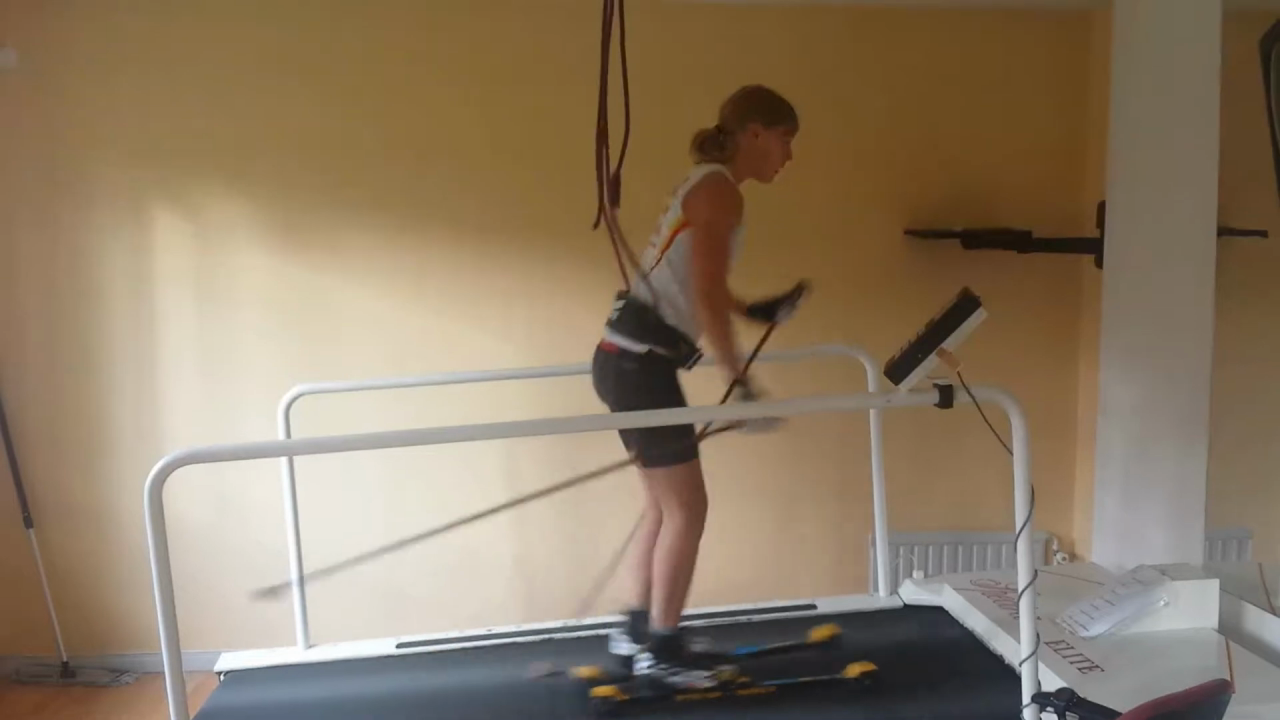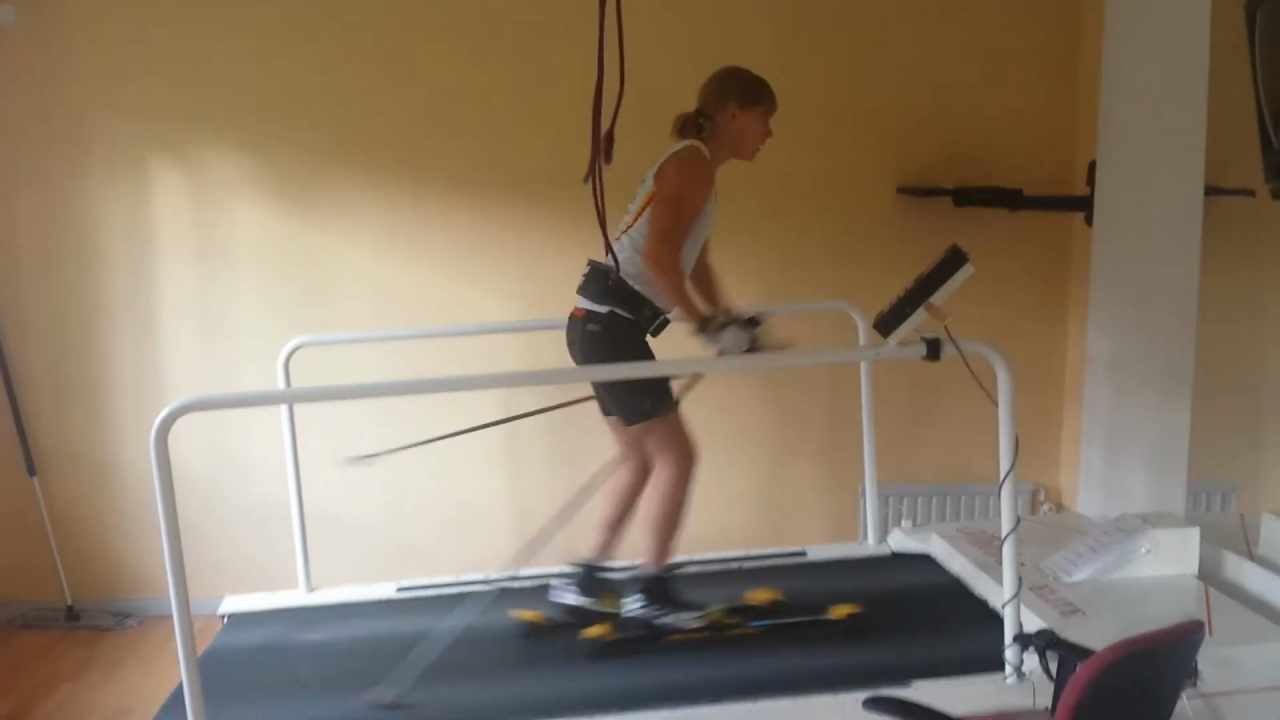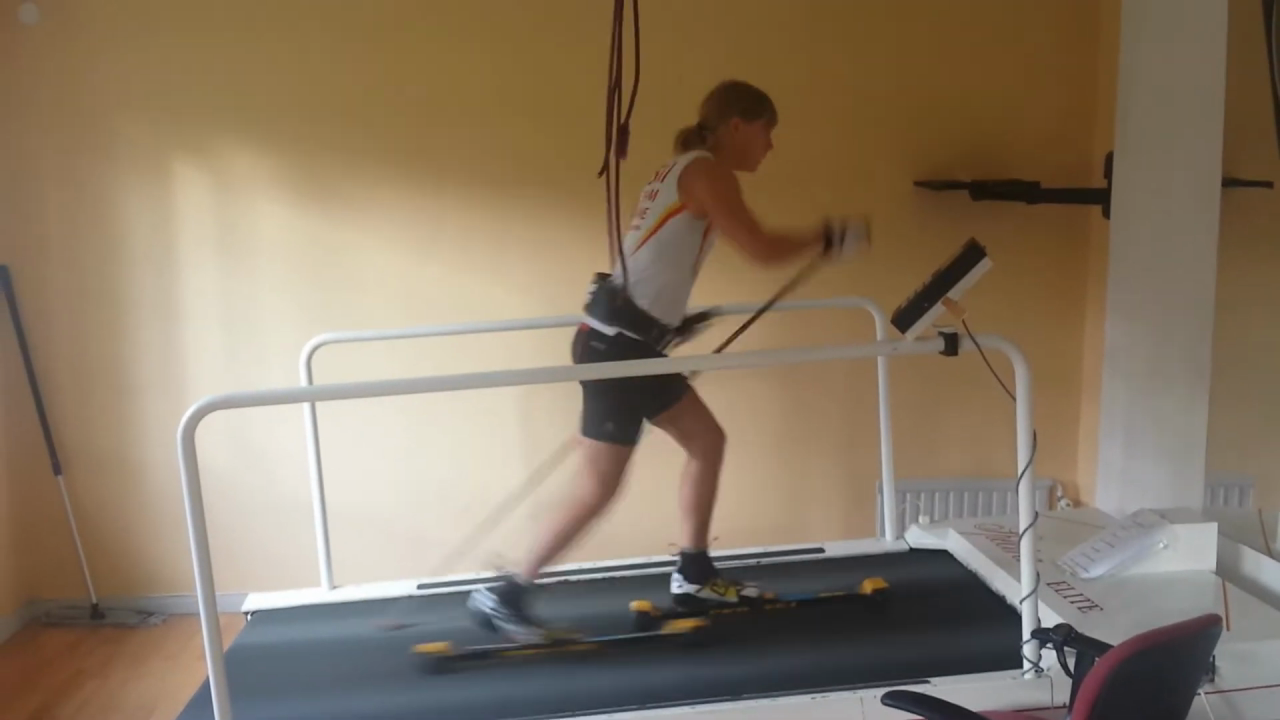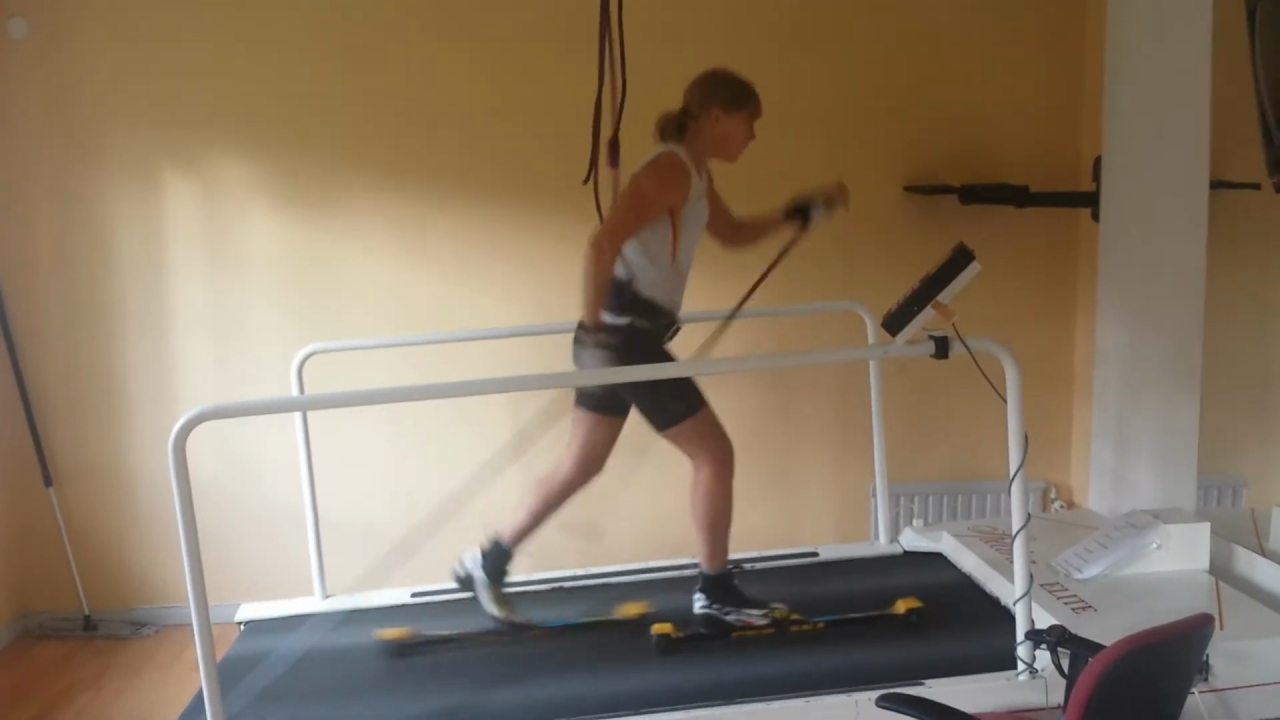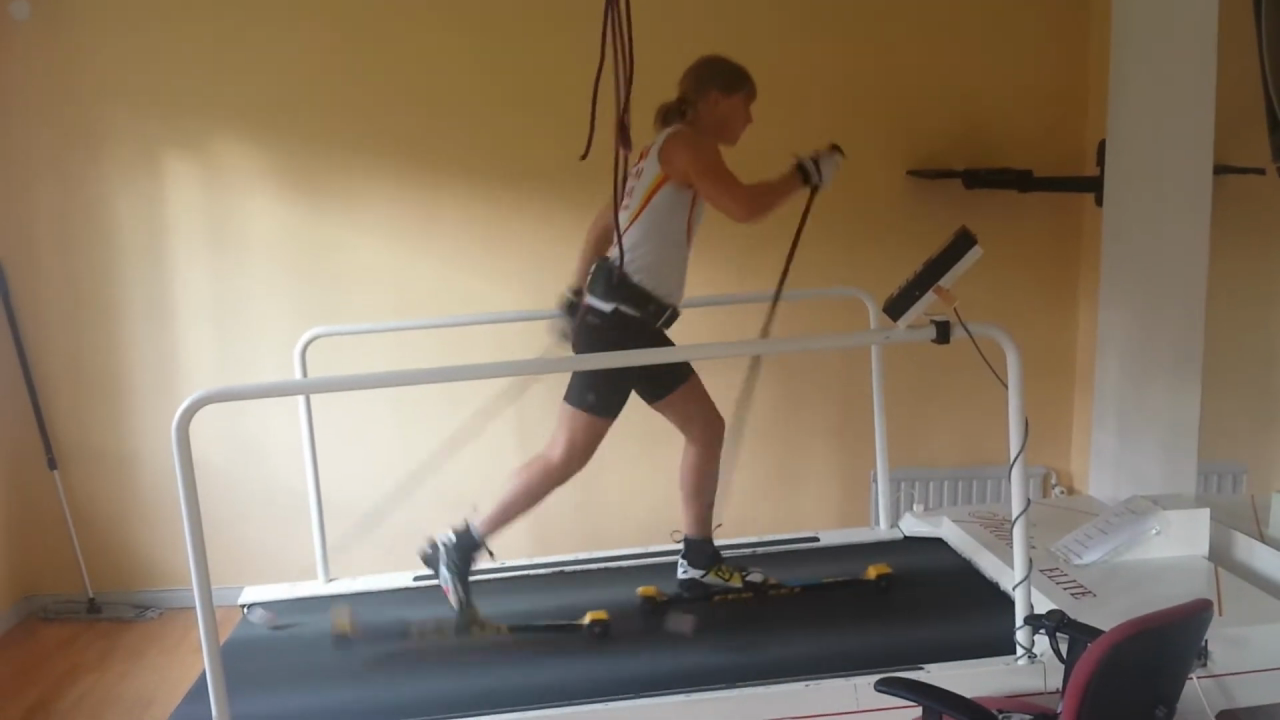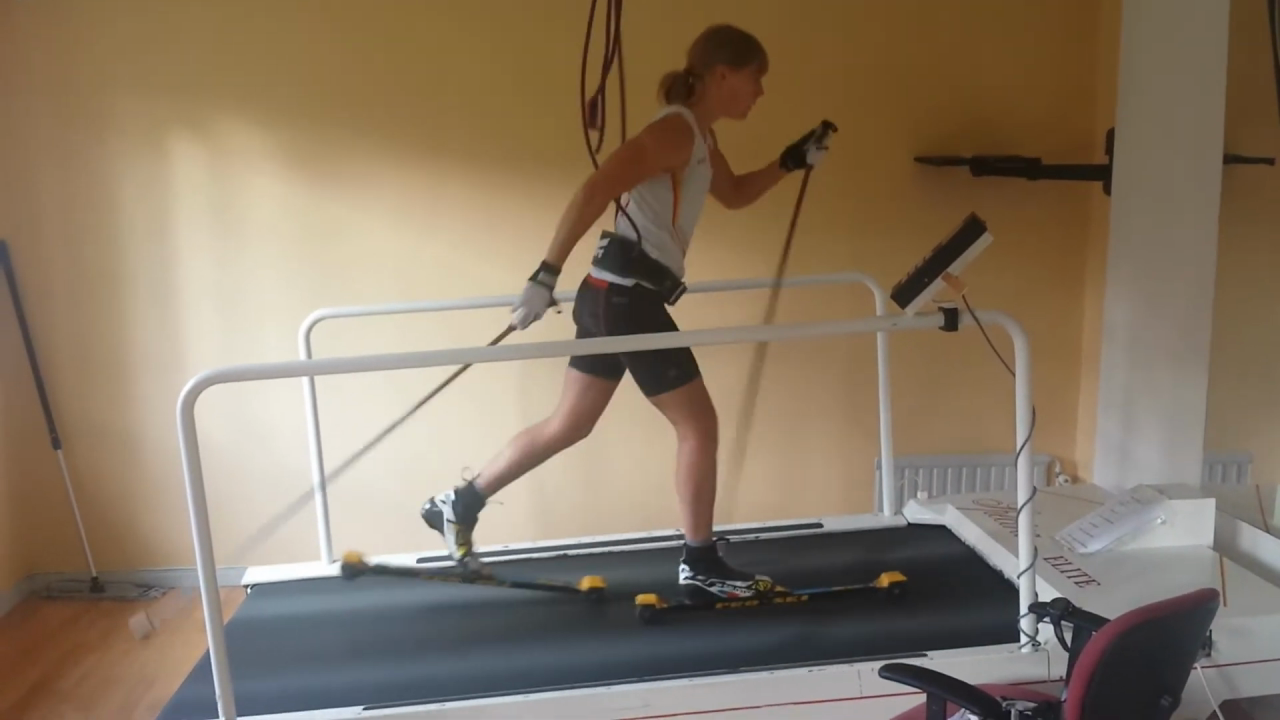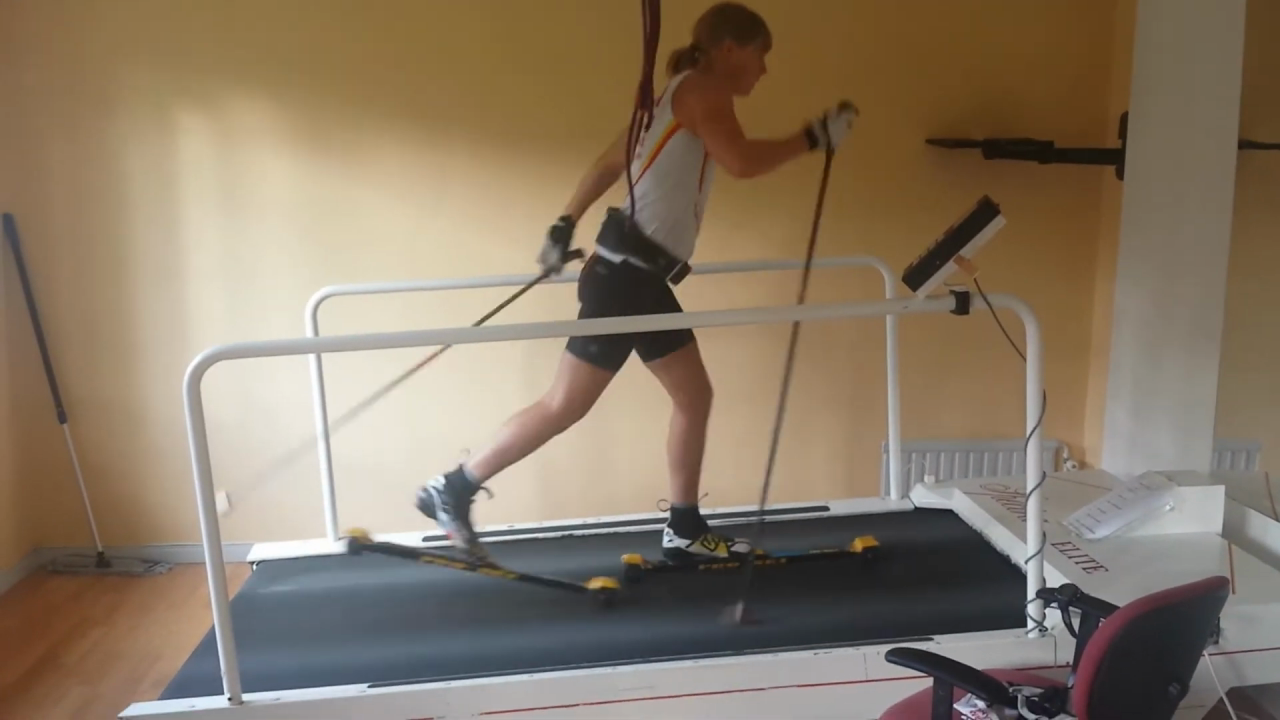
dt=0.7s
person 1, frame 1
left shoulder: (705, 185)
right shoulder: (719, 191)
right elbow: (704, 293)
left wrist: (757, 309)
right wrist: (740, 383)
left hip: (631, 358)
right hip: (639, 362)
left knee: (668, 502)
right knee: (685, 509)
left ankle: (641, 627)
right ankle: (660, 651)
person 1, frame 2
left shoulder: (700, 168)
right shoulder: (692, 163)
left elbow: (695, 263)
right elbow: (658, 255)
left wrist: (731, 322)
right wrist: (710, 324)
left hip: (607, 326)
right hip: (606, 326)
left knee: (642, 460)
right knee: (676, 459)
left ankle: (584, 577)
right ankle: (651, 594)
person 1, frame 3
left shoulder: (678, 172)
right shoulder: (706, 174)
right elbow: (759, 248)
left wrist: (674, 315)
right wrist: (827, 238)
left hip: (631, 341)
right hip: (617, 344)
left knee: (709, 444)
right knee: (597, 489)
left ankle: (693, 574)
right ankle: (508, 594)
person 1, frame 4
left shoulder: (694, 172)
right shoulder: (670, 168)
left elbow: (735, 234)
right elbow: (604, 241)
left wrist: (796, 213)
right wrist: (588, 327)
left hip: (618, 333)
right hip: (622, 336)
left knee: (582, 463)
right knee: (714, 456)
left ankle: (490, 561)
right ankle: (716, 592)
person 1, frame 5
left shoulder: (665, 153)
right shoulder: (688, 143)
left elbow: (604, 227)
right elbow: (742, 207)
left wrist: (575, 296)
right wrist: (805, 172)
left hip: (635, 322)
right hip: (619, 324)
left knee: (707, 428)
right knee: (566, 456)
left ankle: (698, 561)
right ankle: (458, 547)
person 1, frame 6
left shoulder: (698, 134)
right shoulder: (674, 131)
left elbow: (733, 192)
right elbow: (593, 191)
left wrist: (793, 159)
right wrist: (546, 273)
left hip: (612, 294)
right hip: (629, 296)
left knee: (567, 425)
right knee: (698, 426)
left ankle: (459, 504)
right ankle: (700, 564)
person 1, frame 7
left shoulder: (682, 103)
right shoulder: (700, 89)
left elbow: (605, 164)
right elbow: (742, 161)
left wrist: (563, 228)
right wrist: (815, 136)
left hip: (643, 277)
right hip: (623, 275)
left knee: (695, 396)
right knee: (566, 406)
left ankle: (684, 529)
right ankle: (453, 489)
